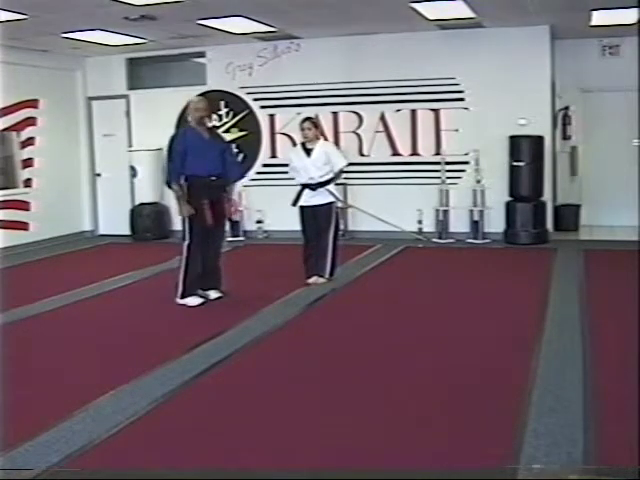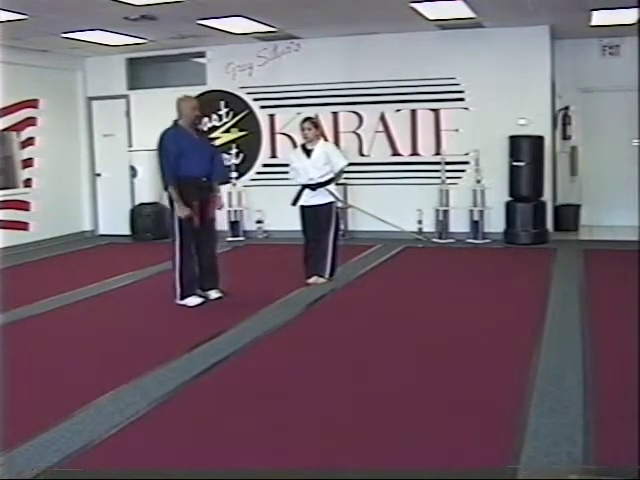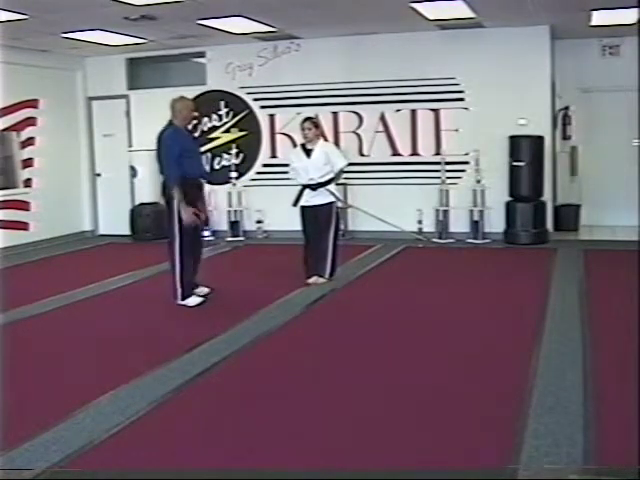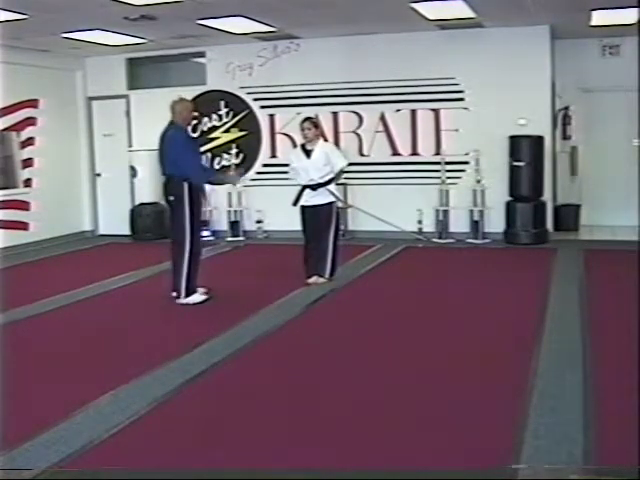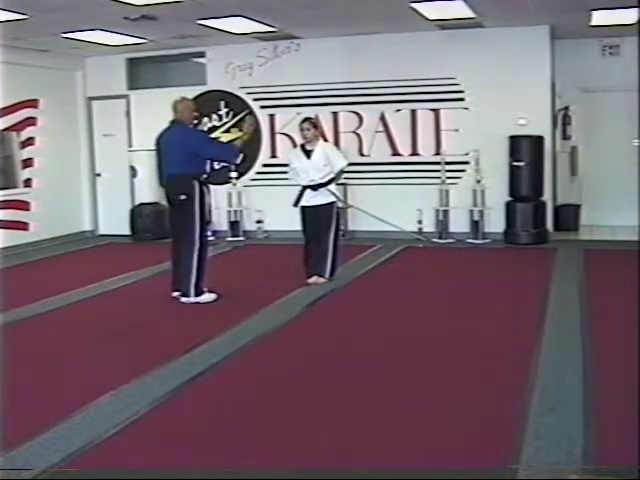
dt=0.5s
person 1, frame 1
left shoulder: (216, 138)
right shoulder: (181, 137)
left elbow: (229, 168)
right elbow: (175, 173)
left wrist: (229, 195)
right wrist: (181, 202)
left hip: (217, 191)
right hip: (195, 191)
left knee: (214, 242)
right knee: (193, 243)
left ankle: (209, 286)
right ankle: (186, 292)
person 1, frame 2
left shoulder: (200, 137)
right shoulder: (171, 137)
left elbow: (214, 165)
right elbow: (169, 174)
left wrist: (216, 193)
right wrist: (178, 203)
left hip: (204, 192)
right hip: (185, 192)
left knee: (207, 242)
right knee: (184, 244)
left ankle: (208, 286)
right ankle: (184, 293)
person 1, frame 3
left shoulder: (185, 134)
right shoulder: (170, 136)
right elbow: (171, 173)
left wrist: (197, 197)
right wrist: (182, 205)
left hip: (193, 190)
right hip: (180, 193)
left knee: (194, 242)
right knee: (182, 242)
left ankle: (190, 285)
right ankle: (183, 293)
person 1, frame 4
left shoulder: (172, 133)
right shoulder: (177, 136)
right elbow: (192, 166)
right wrist: (224, 178)
left hip: (176, 188)
right hip: (183, 189)
left knee: (180, 238)
right knee: (188, 240)
left ankle: (181, 286)
right ankle: (184, 292)
person 1, frame 5
left shoulder: (164, 136)
right shoulder: (190, 134)
left elbow: (163, 168)
right elbow: (220, 151)
right wrist: (245, 135)
left hip: (173, 187)
right hip: (190, 188)
left knee: (180, 238)
right knee: (195, 240)
left ankle: (179, 287)
right ankle: (192, 292)
person 2, frame 1
left shoulder: (327, 147)
right shoulder: (296, 152)
left elbow: (339, 169)
left wrist: (327, 182)
right wrist: (305, 183)
left hip: (325, 196)
right hip: (306, 196)
left knee: (325, 236)
right knee: (310, 237)
left ankle: (323, 272)
right ankle: (312, 272)
person 2, frame 2
left shoulder: (327, 148)
right shoulder: (297, 152)
left elbow: (340, 168)
right elbow: (295, 173)
left wrist: (328, 183)
right wrist: (306, 183)
left hip: (325, 196)
right hip: (307, 197)
left knee: (326, 236)
right knee: (310, 236)
left ankle: (323, 272)
right ankle: (313, 272)
person 2, frame 3
left shoulder: (327, 148)
right shoulder: (297, 152)
left elbow: (340, 168)
right elbow: (295, 173)
left wrist: (329, 183)
right wrist: (305, 184)
left hip: (325, 196)
right hip: (307, 197)
left knee: (326, 236)
right knee: (310, 237)
left ankle: (323, 272)
right ankle: (313, 272)
person 2, frame 4
left shoulder: (327, 148)
right shoulder: (296, 152)
left elbow: (340, 168)
right elbow: (294, 173)
left wrist: (329, 183)
right wrist: (305, 183)
left hip: (325, 196)
right hip: (307, 197)
left knee: (326, 236)
right knee: (310, 237)
left ankle: (323, 272)
right ankle: (313, 272)
person 2, frame 5
left shoulder: (327, 148)
right shoulder: (296, 153)
left elbow: (340, 168)
right elbow: (294, 173)
left wrist: (329, 183)
right wrist: (305, 184)
left hip: (326, 196)
right hip: (307, 198)
left knee: (326, 236)
right knee: (310, 237)
left ankle: (323, 272)
right ankle: (313, 272)
